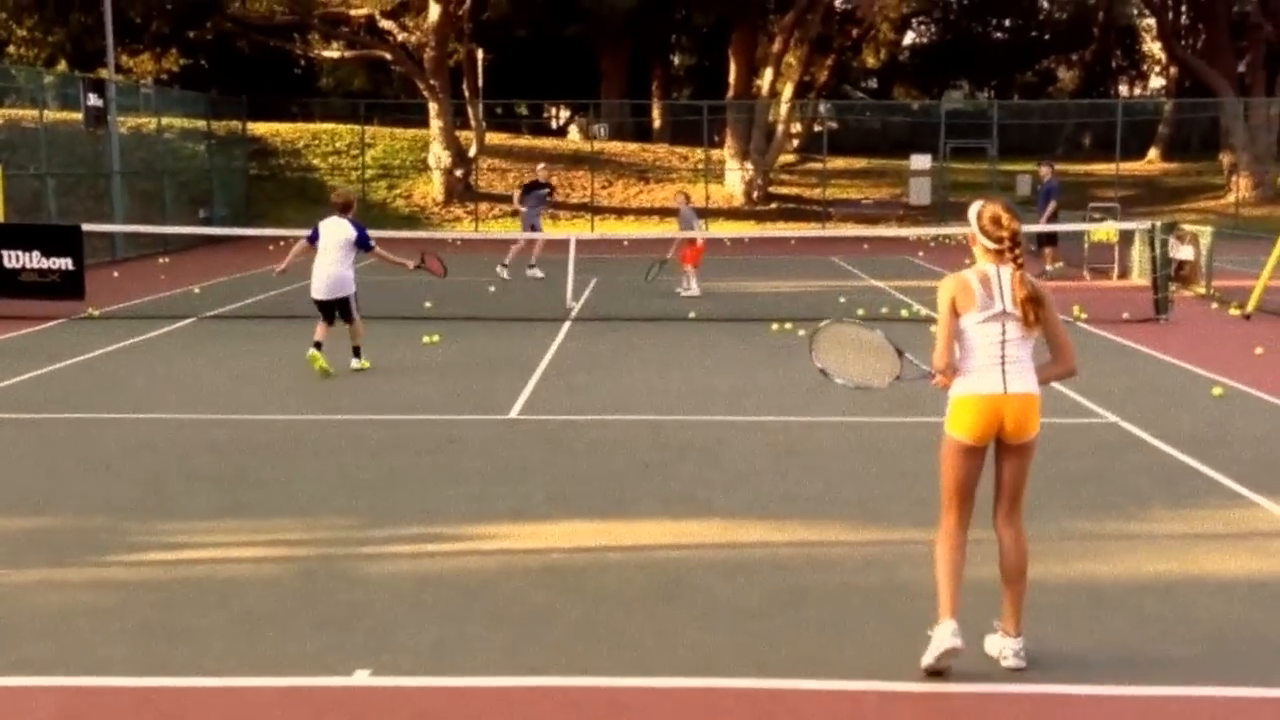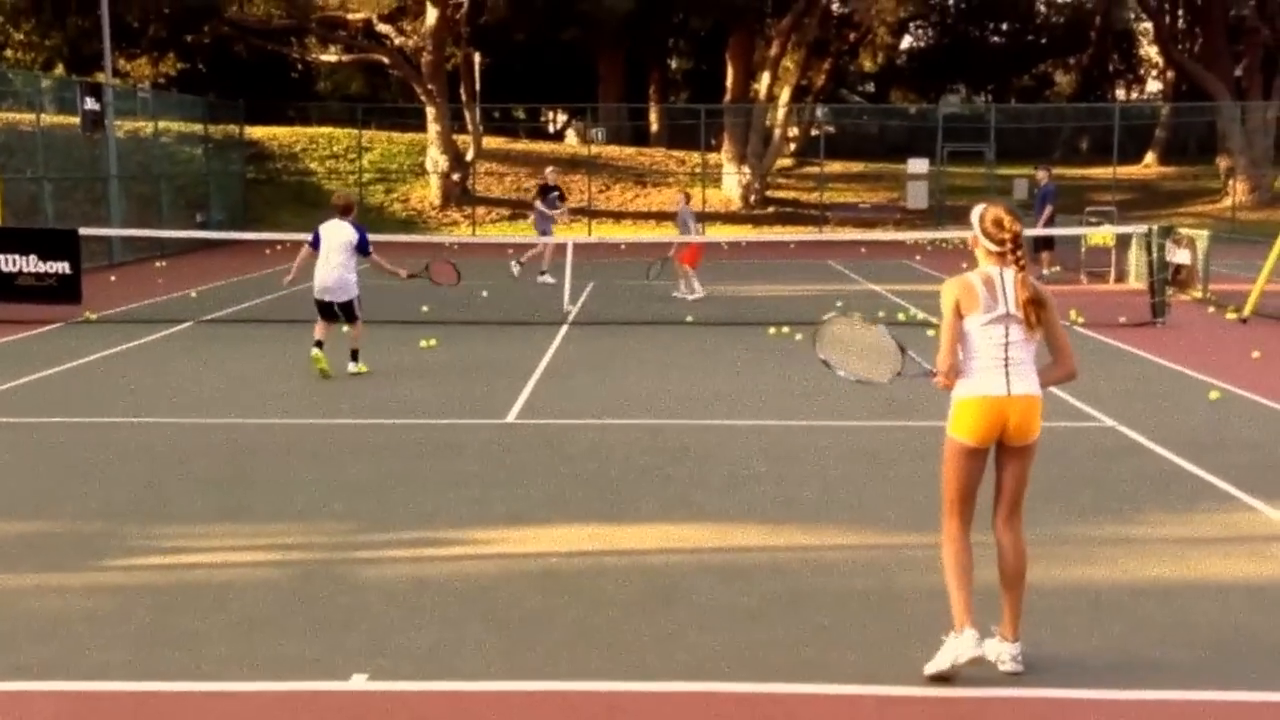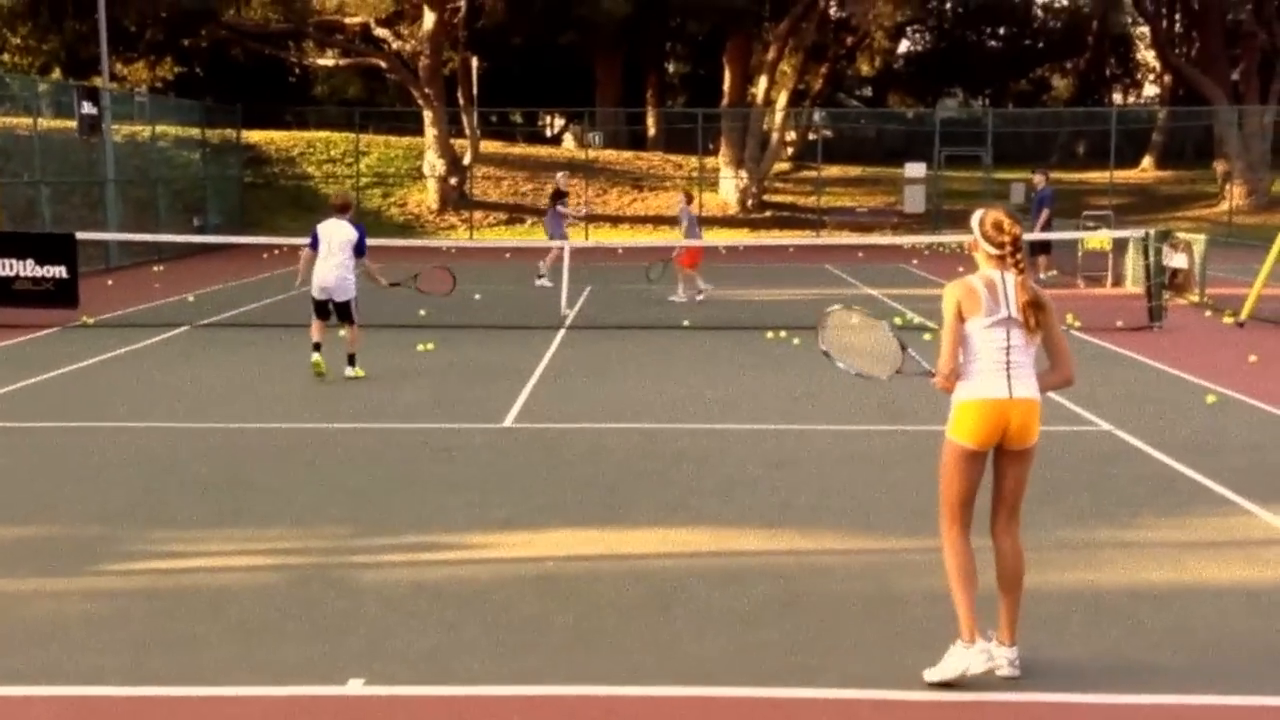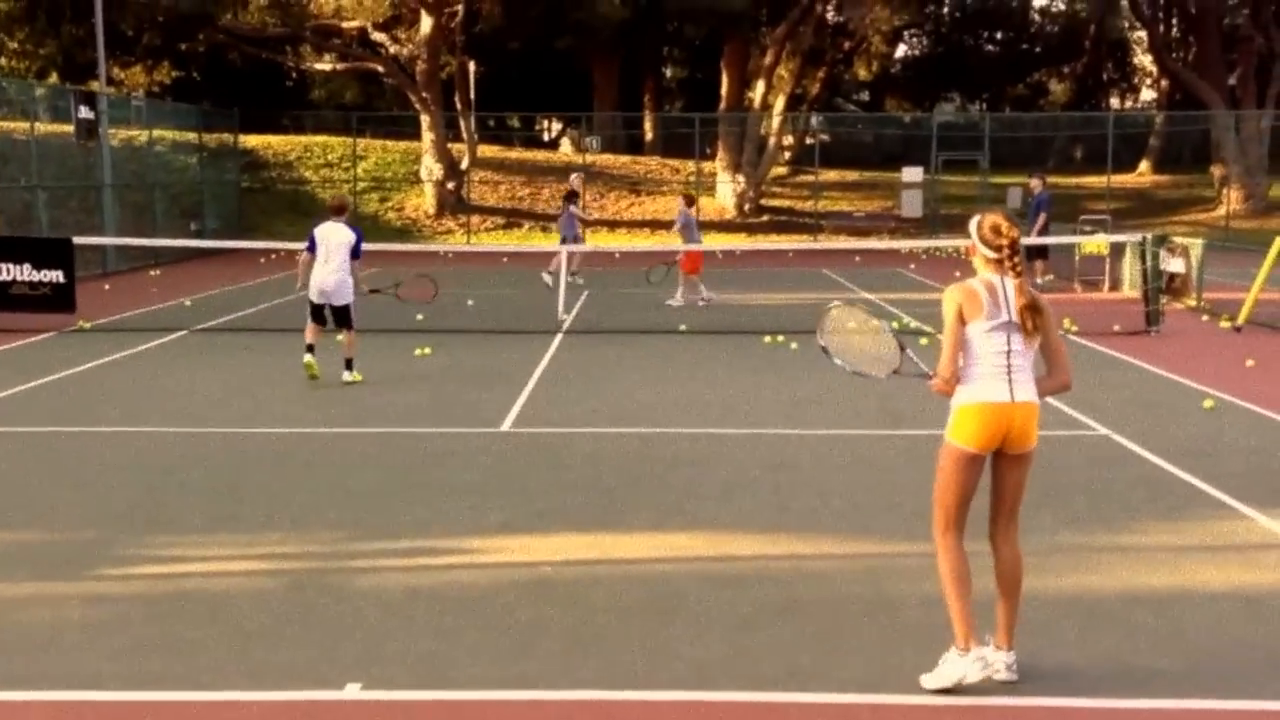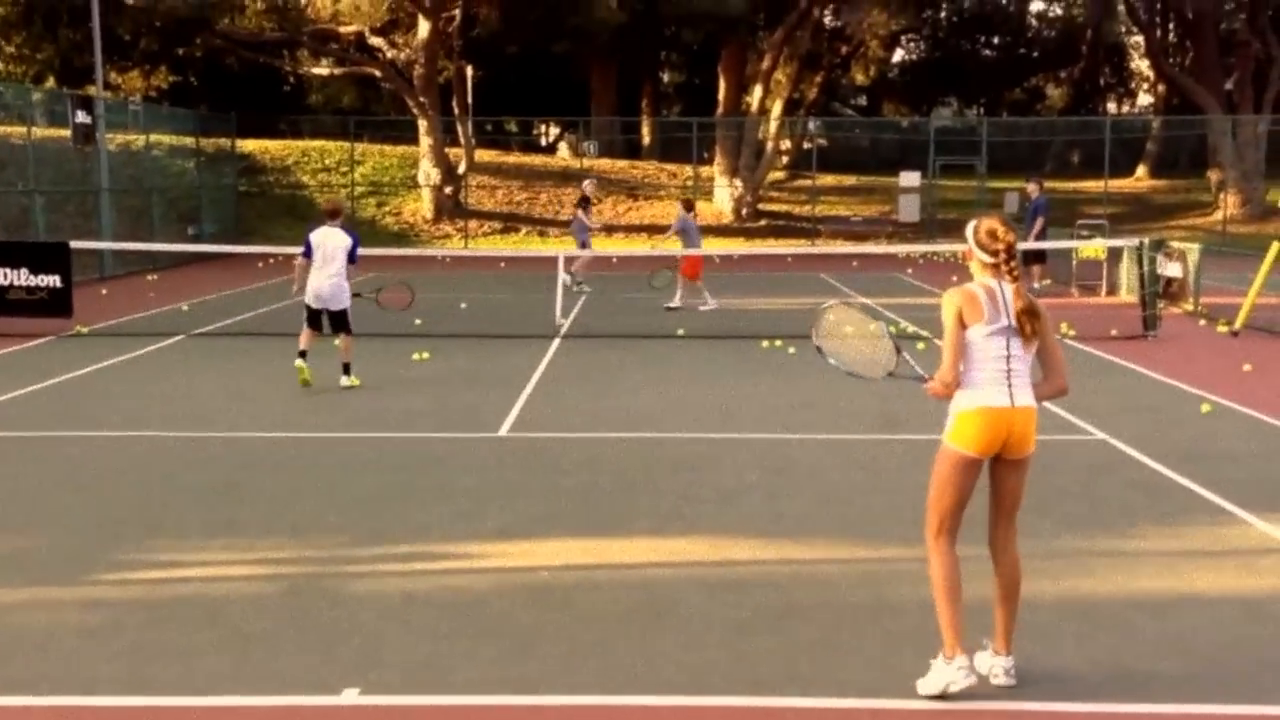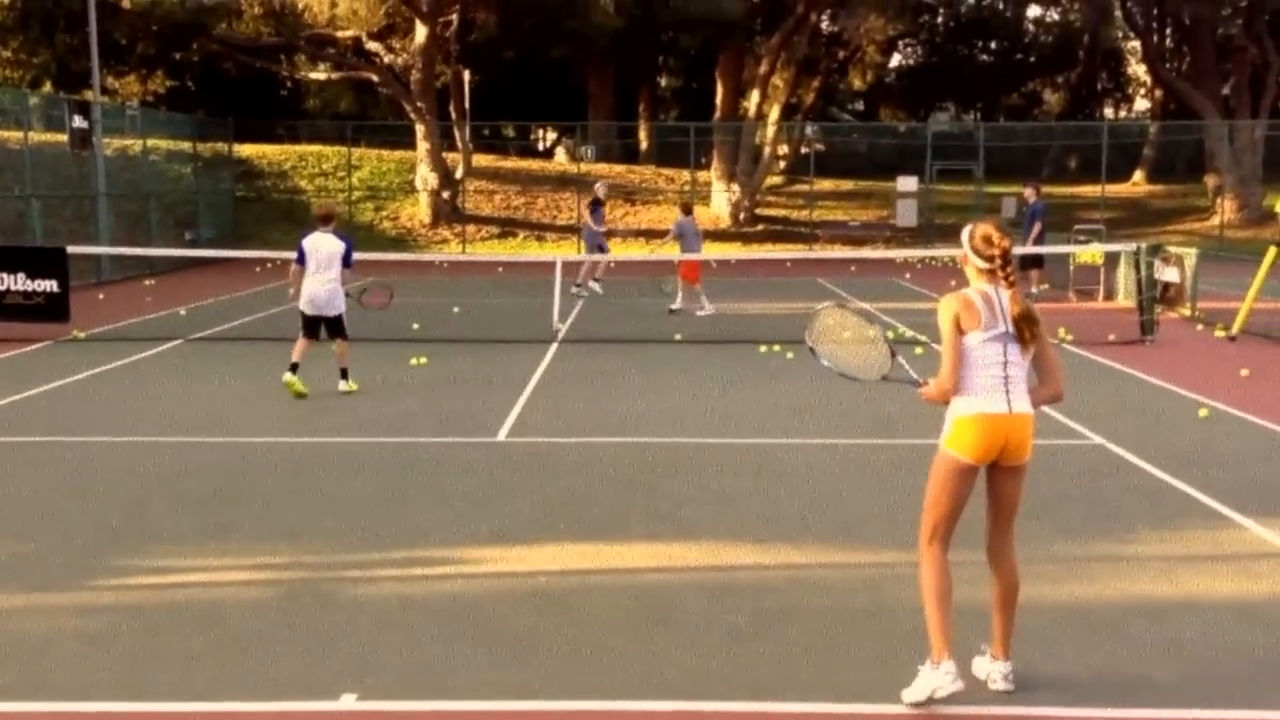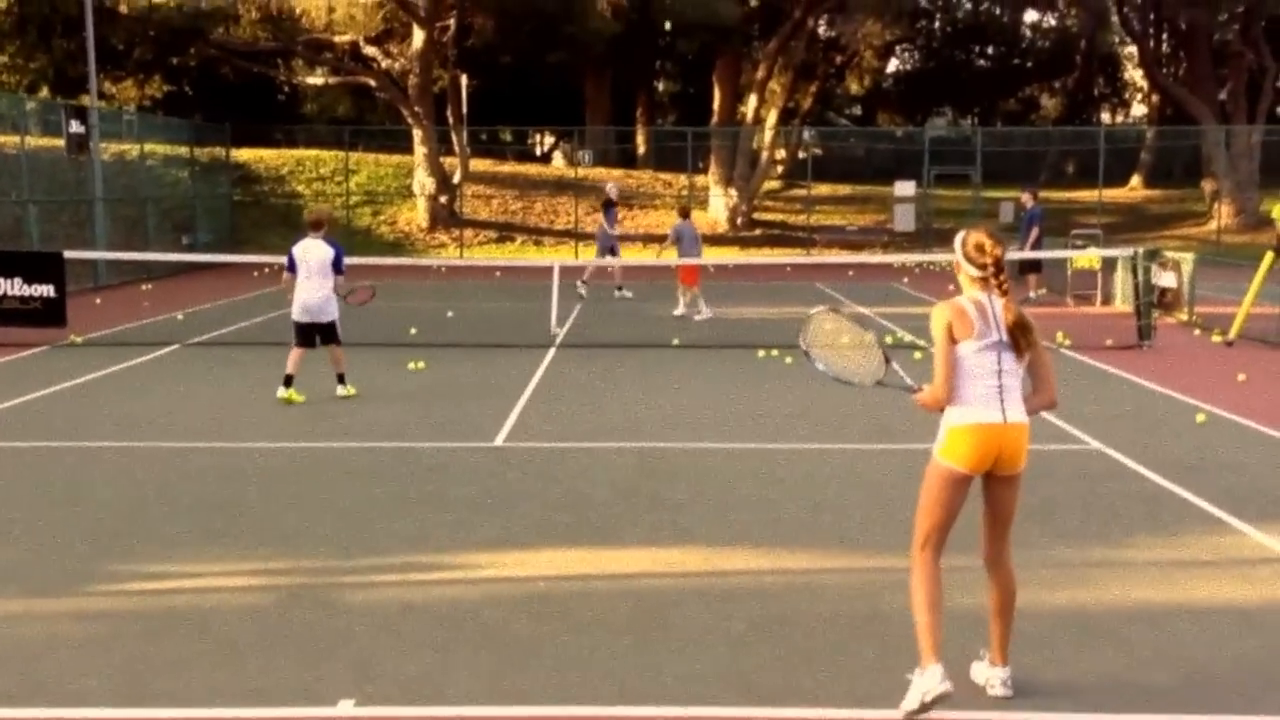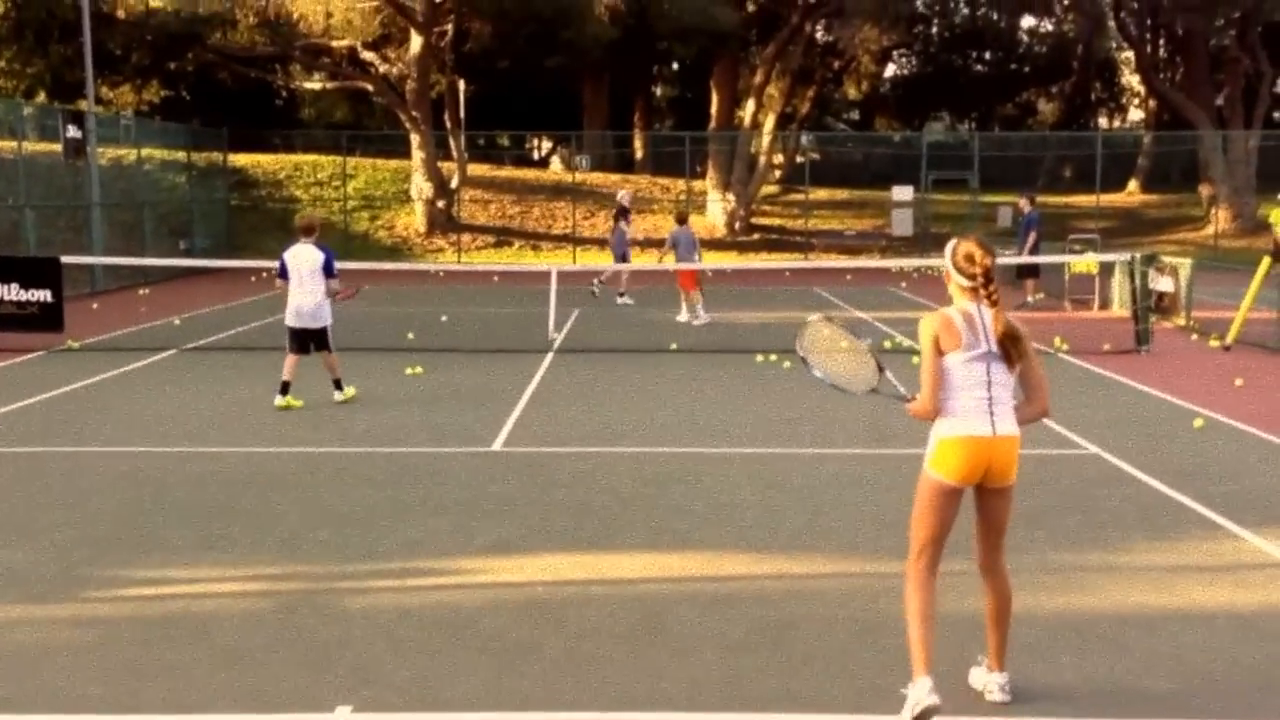
dt=0.1s
person 1, frame 1
left shoulder: (955, 285)
right shoulder: (1033, 289)
left elbow: (943, 363)
right elbow: (1066, 364)
left wrist: (948, 378)
right wrist: (1015, 382)
left hip: (971, 405)
right hip: (1023, 405)
left knee: (953, 521)
right knee: (1008, 519)
left ankle: (947, 624)
right ankle: (1010, 638)
person 1, frame 2
left shoulder: (959, 287)
right shoulder: (1035, 292)
left elbow: (947, 365)
right elbow: (1066, 367)
left wrist: (949, 379)
right wrist: (1016, 384)
left hip: (974, 407)
right hip: (1025, 407)
left knee: (956, 524)
right knee: (1008, 523)
left ankle: (963, 631)
right ankle: (1008, 642)
person 1, frame 3
left shoulder: (960, 290)
right shoulder: (1035, 296)
left elbow: (948, 369)
right elbow: (1064, 373)
left wrist: (946, 381)
right wrist: (1015, 388)
left hip: (975, 411)
right hip: (1025, 412)
left knee: (954, 529)
right knee: (1006, 529)
left ankle: (971, 643)
right ankle: (1006, 646)
person 1, frame 4
left shoulder: (961, 294)
right shoulder: (1033, 300)
left elbow: (949, 372)
right elbow: (1061, 378)
left wrist: (943, 384)
right wrist: (1013, 393)
left hip: (975, 414)
right hip: (1024, 416)
left knee: (947, 533)
right knee: (1004, 534)
left ankle: (966, 651)
right ankle: (1003, 651)
person 1, frame 5
left shoulder: (959, 298)
right shoulder: (1030, 305)
left elbow: (951, 376)
right elbow: (1058, 383)
left wrist: (939, 387)
right wrist: (1010, 396)
left hip: (974, 420)
right hip: (1022, 421)
left knee: (939, 538)
right knee: (1002, 540)
left ankle: (953, 658)
right ankle: (1001, 655)
person 1, frame 6
left shoulder: (956, 304)
right shoulder: (1025, 311)
left elbow: (949, 383)
right elbow: (1053, 388)
left wrist: (933, 391)
right wrist: (1006, 401)
left hip: (971, 426)
right hip: (1019, 428)
left knee: (932, 544)
right knee: (1001, 546)
left ankle: (941, 664)
right ankle: (999, 661)
person 1, frame 7
left shoulder: (949, 312)
right shoulder: (1019, 318)
left elbow: (941, 393)
right elbow: (1046, 395)
left wrist: (926, 398)
right wrist: (1001, 410)
left hip: (964, 437)
right hip: (1013, 437)
left knee: (924, 554)
right knee: (997, 554)
left ankle: (930, 669)
right ankle: (998, 667)
person 1, frame 8
left shoulder: (937, 324)
right shoulder: (1010, 328)
left elbow: (929, 404)
right elbow: (1038, 405)
left wrist: (918, 409)
right wrist: (994, 421)
left hip: (954, 448)
right hip: (1004, 448)
left knee: (920, 568)
right knee: (992, 562)
right ankle: (995, 672)
person 2, frame 1
left shoulder: (322, 224)
right shoulder: (356, 229)
left elbow: (302, 245)
right elbow: (377, 253)
left wrist: (285, 264)
right wrist: (404, 263)
left hip: (319, 281)
right hip: (341, 280)
left knee: (325, 321)
right knee: (353, 320)
left ankle: (316, 349)
right ankle: (357, 359)
person 2, frame 2
left shoulder: (323, 228)
right shoulder: (357, 232)
left elbow: (306, 251)
right elbow: (372, 259)
left wrist: (293, 273)
right wrist: (397, 271)
left hip: (321, 282)
right hip: (344, 282)
left knee: (324, 320)
right knee: (355, 321)
left ankle: (317, 349)
right ankle: (355, 363)
person 2, frame 3
left shoulder: (321, 227)
right shoulder: (356, 231)
left elbow: (307, 254)
right elbow: (362, 262)
left wrist: (301, 277)
right wrist: (378, 279)
left hip: (319, 281)
right hip: (342, 282)
left knee: (319, 319)
right knee: (351, 323)
left ankle: (316, 352)
right ankle: (351, 366)
person 2, frame 4
left shoulder: (318, 230)
right shoulder: (354, 234)
left elbow: (306, 258)
right elbow: (354, 265)
left wrist: (301, 280)
right wrist: (356, 284)
left hip: (318, 284)
right hip: (340, 286)
left knee: (314, 323)
right knee: (348, 328)
left ankle: (309, 354)
right ankle: (349, 371)
person 2, frame 5
left shoulder: (313, 235)
right shoulder: (350, 238)
left elbow: (302, 263)
right elbow: (349, 270)
left wrist: (298, 284)
left hip: (314, 290)
right hip: (337, 291)
left knee: (309, 328)
right knee: (344, 333)
left ankle: (301, 360)
right ankle: (347, 376)
person 2, frame 6
left shoulder: (306, 241)
right shoulder: (343, 243)
left elbow: (296, 269)
right elbow: (345, 275)
left wrist: (294, 288)
left hip: (309, 296)
right hip: (332, 296)
left knee: (305, 337)
right knee: (340, 339)
left ankle: (292, 373)
right ankle: (344, 381)
person 2, frame 7
left shoulder: (296, 248)
right shoulder: (333, 249)
left elbow: (287, 277)
right elbow: (339, 282)
left hip: (301, 304)
right hip: (325, 304)
left knee: (299, 346)
right knee: (334, 345)
left ankle: (285, 388)
right ankle: (342, 386)
person 2, frame 8
left shoulder: (287, 254)
right shoulder: (323, 254)
left elbow: (280, 283)
right elbow: (334, 286)
right wrist: (327, 294)
left hip: (295, 309)
right hip: (318, 309)
left knee: (293, 352)
right knee: (327, 351)
left ankle: (282, 395)
right ankle: (340, 390)
